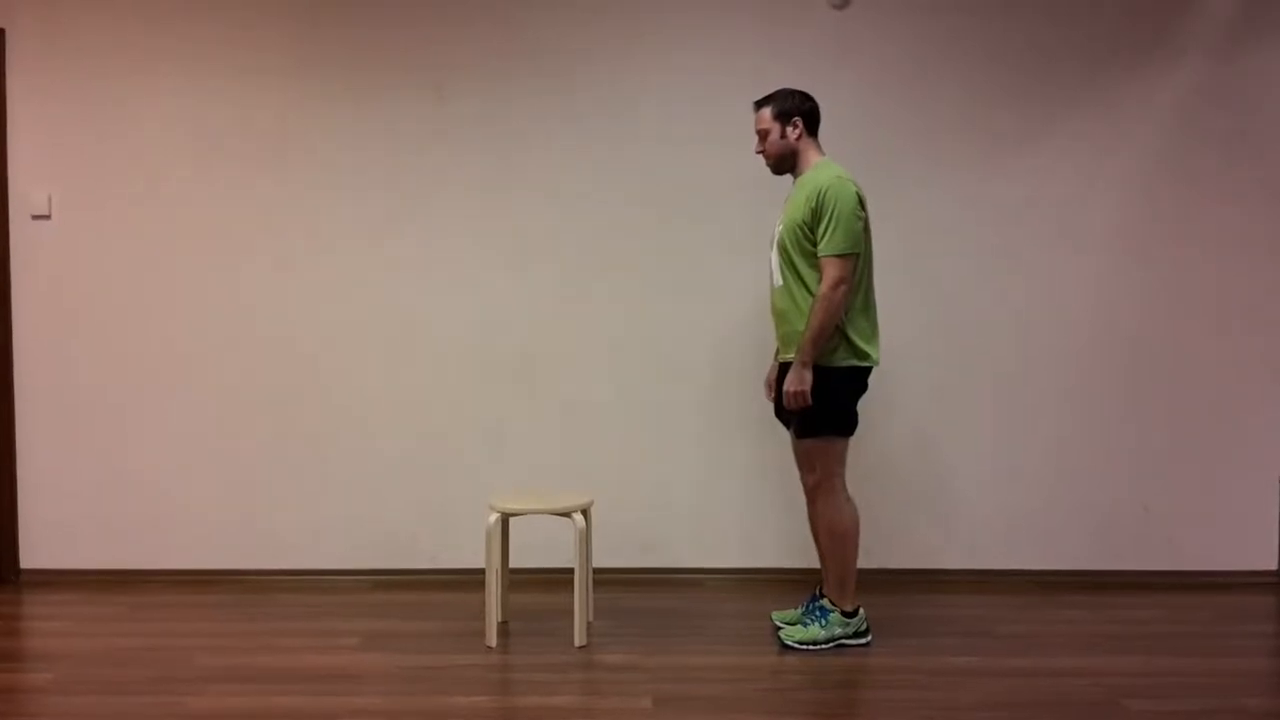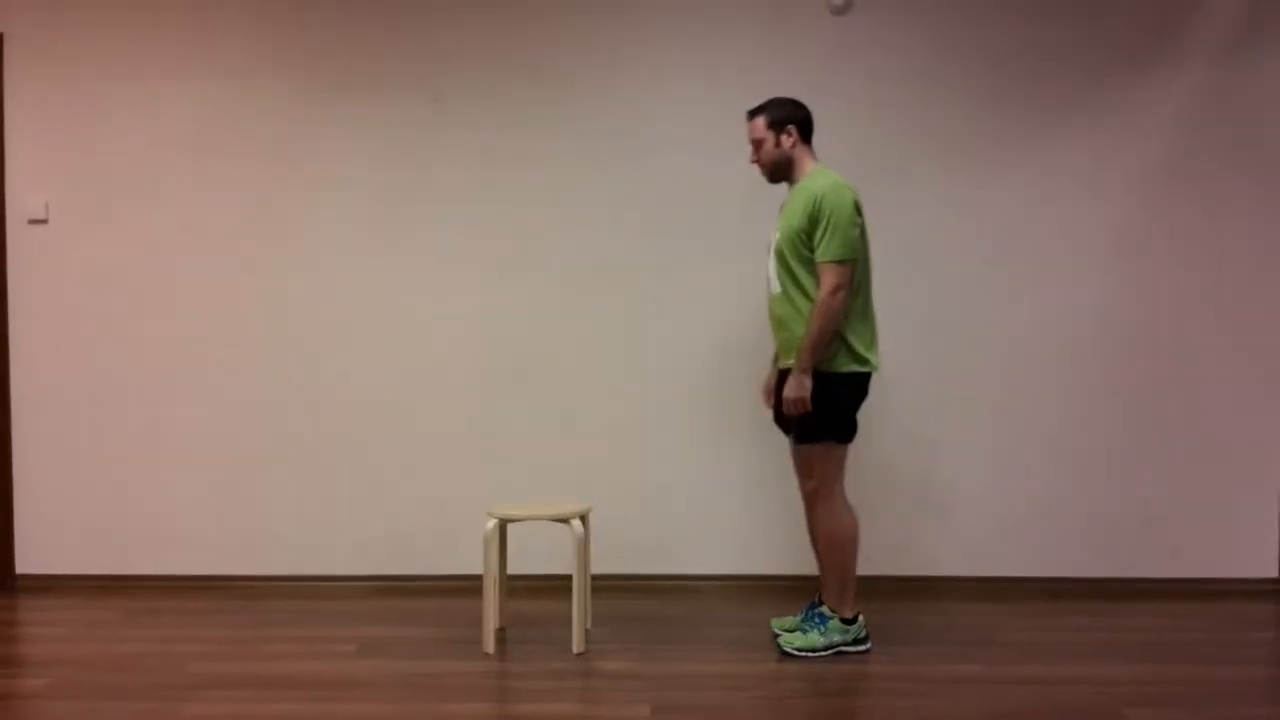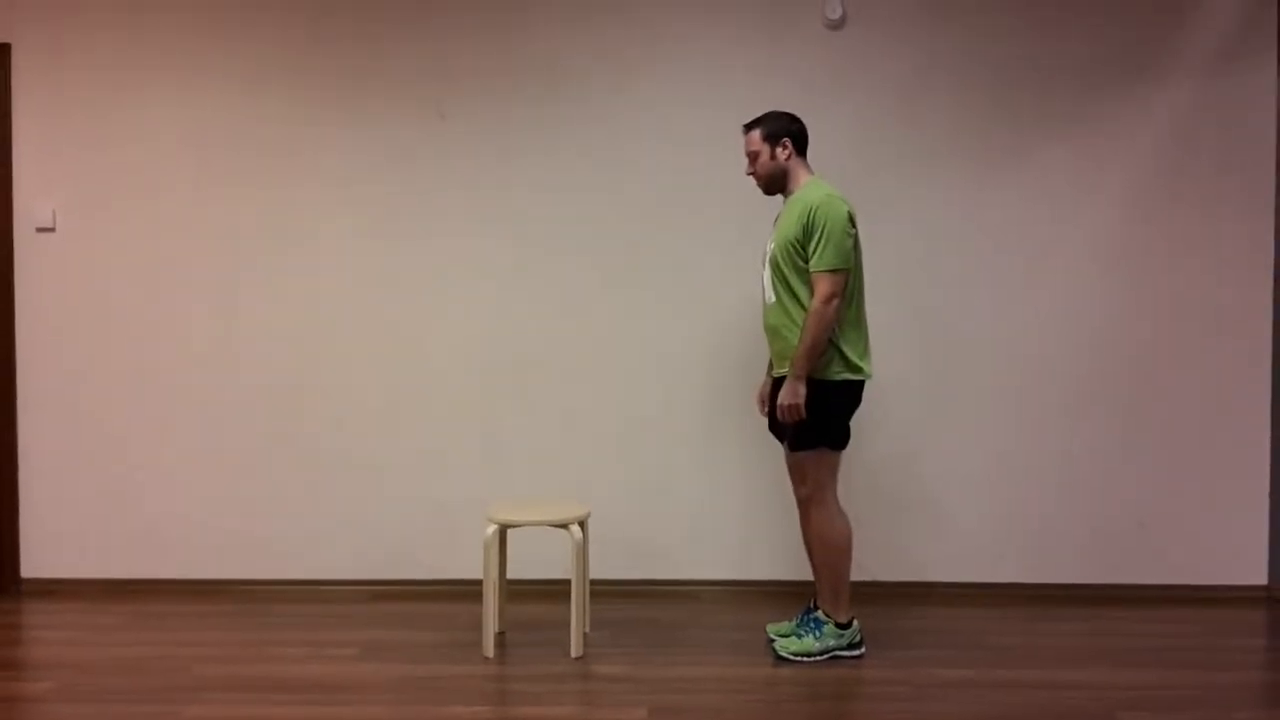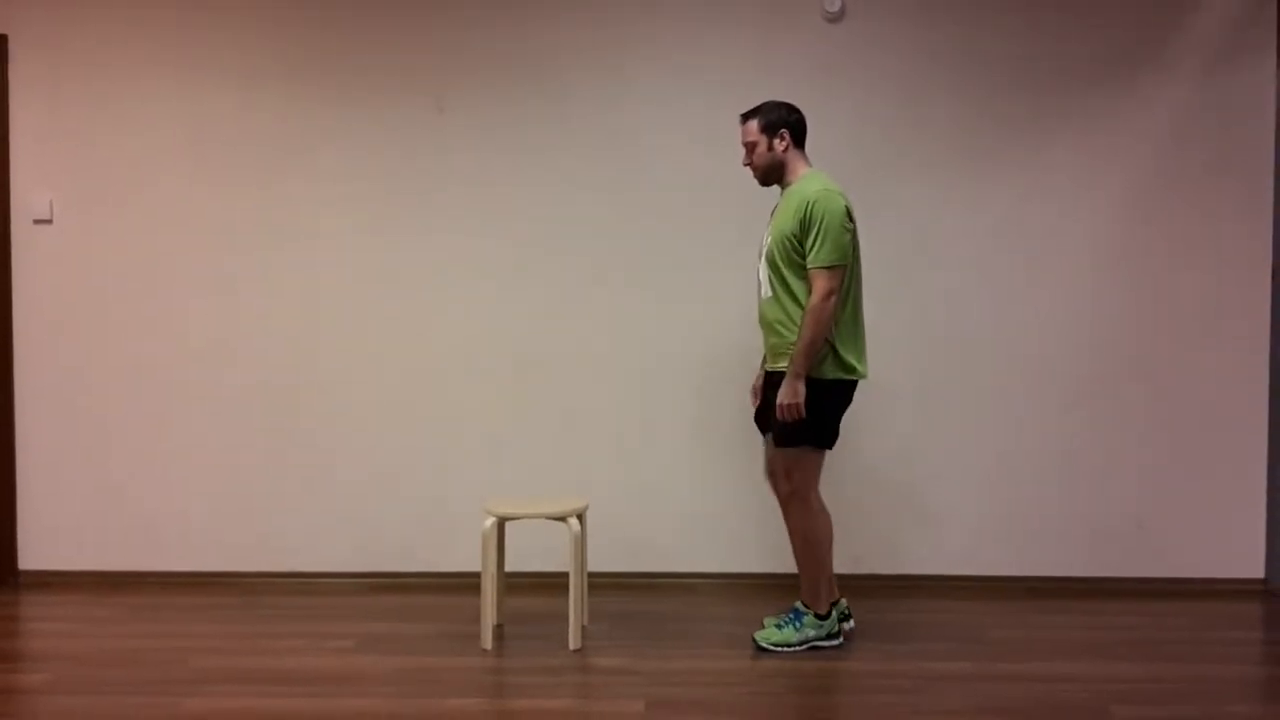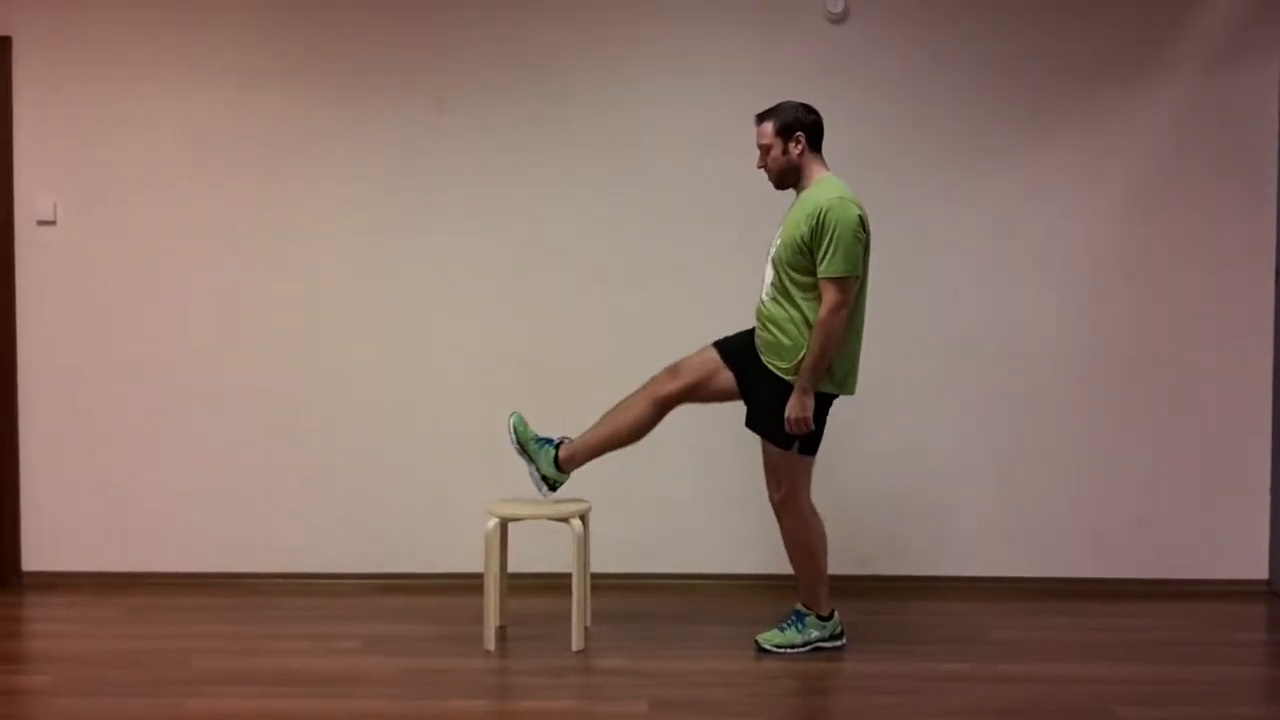
dt=1s
person 1, frame 1
left shoulder: (833, 188)
right shoulder: (803, 190)
left elbow: (836, 286)
left wrist: (803, 365)
right wrist: (782, 359)
left hip: (827, 366)
right hip: (806, 362)
left knee: (826, 485)
right knee: (816, 484)
left ankle: (846, 613)
right ankle: (831, 599)
person 1, frame 2
left shoulder: (829, 195)
right shoulder: (798, 198)
left elbow: (834, 292)
left wrist: (802, 371)
right wrist: (779, 366)
left hip: (828, 372)
right hip: (805, 369)
left knee: (825, 491)
right knee: (814, 490)
left ankle: (846, 620)
right ankle: (829, 606)
person 1, frame 3
left shoulder: (824, 207)
right shoulder: (792, 210)
left elbow: (827, 301)
left wrist: (797, 378)
right wrist: (774, 375)
left hip: (822, 380)
right hip: (798, 377)
left knee: (818, 497)
right knee: (808, 496)
left ankle: (840, 625)
right ankle: (825, 611)
person 1, frame 4
left shoulder: (821, 201)
right shoulder: (789, 201)
left elbow: (825, 297)
left wrist: (795, 378)
right wrist: (768, 369)
left hip: (815, 375)
right hip: (789, 369)
left knee: (796, 490)
right knee: (786, 483)
left ankle: (818, 617)
right ankle: (827, 601)
person 1, frame 5
left shoulder: (835, 209)
right shoulder: (806, 201)
left elbow: (835, 307)
left wrist: (804, 391)
left hip: (797, 370)
right hip: (764, 350)
left knee: (788, 495)
right knee: (669, 384)
left ankle: (820, 619)
right ankle: (560, 461)
